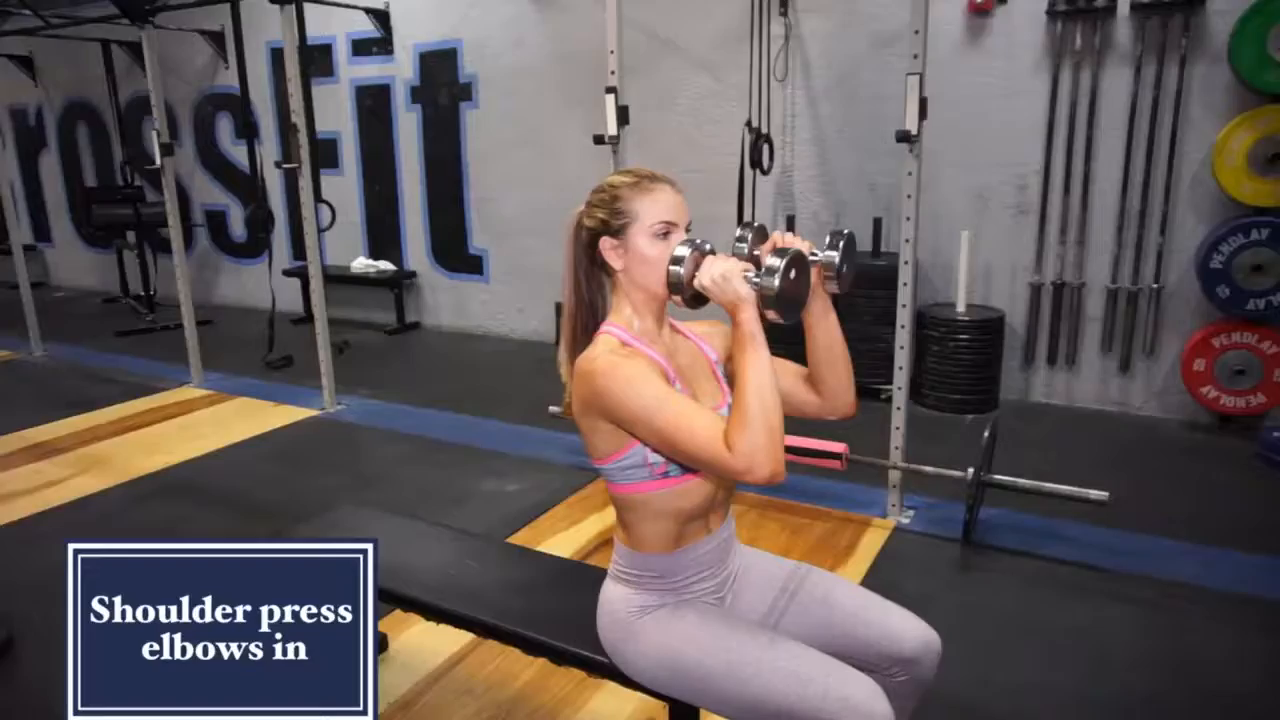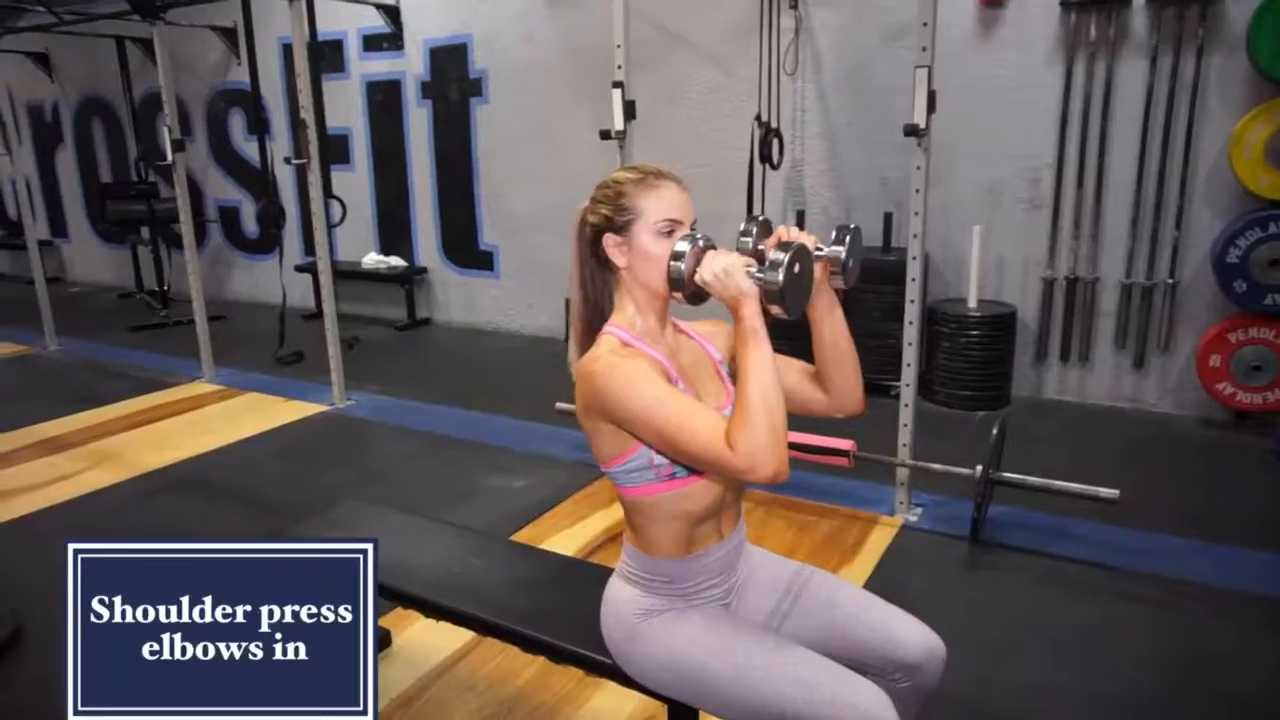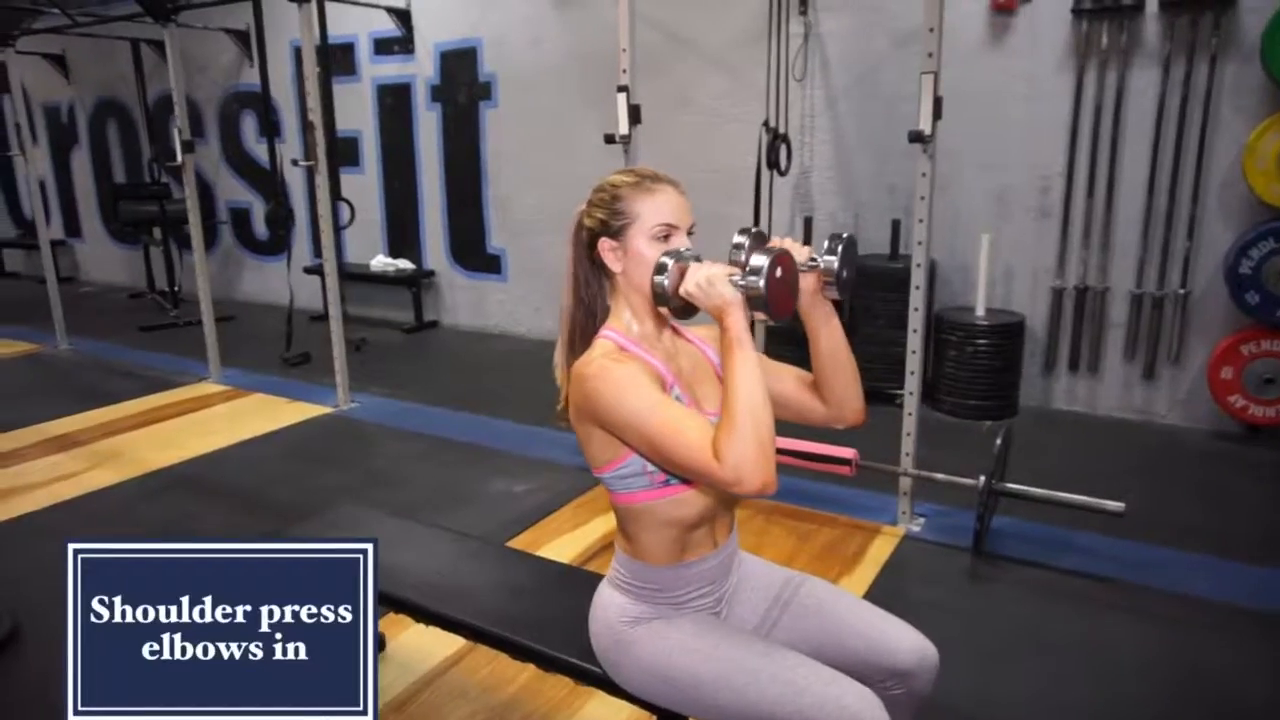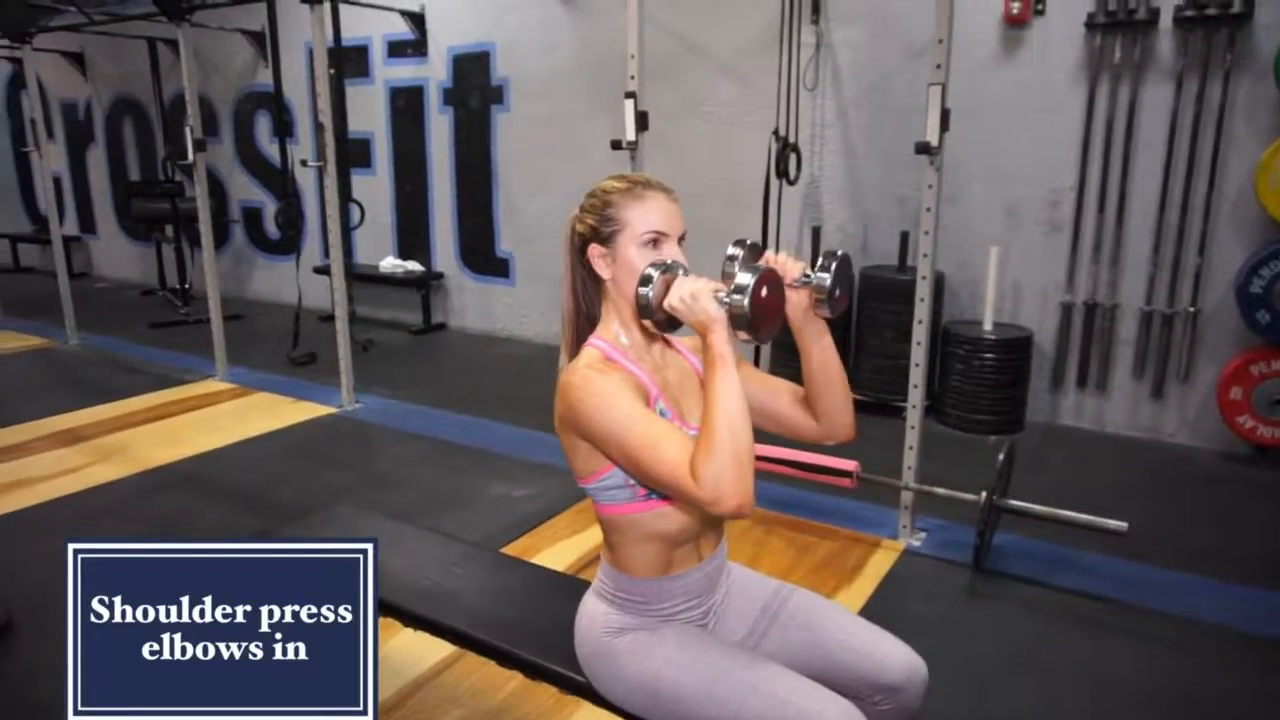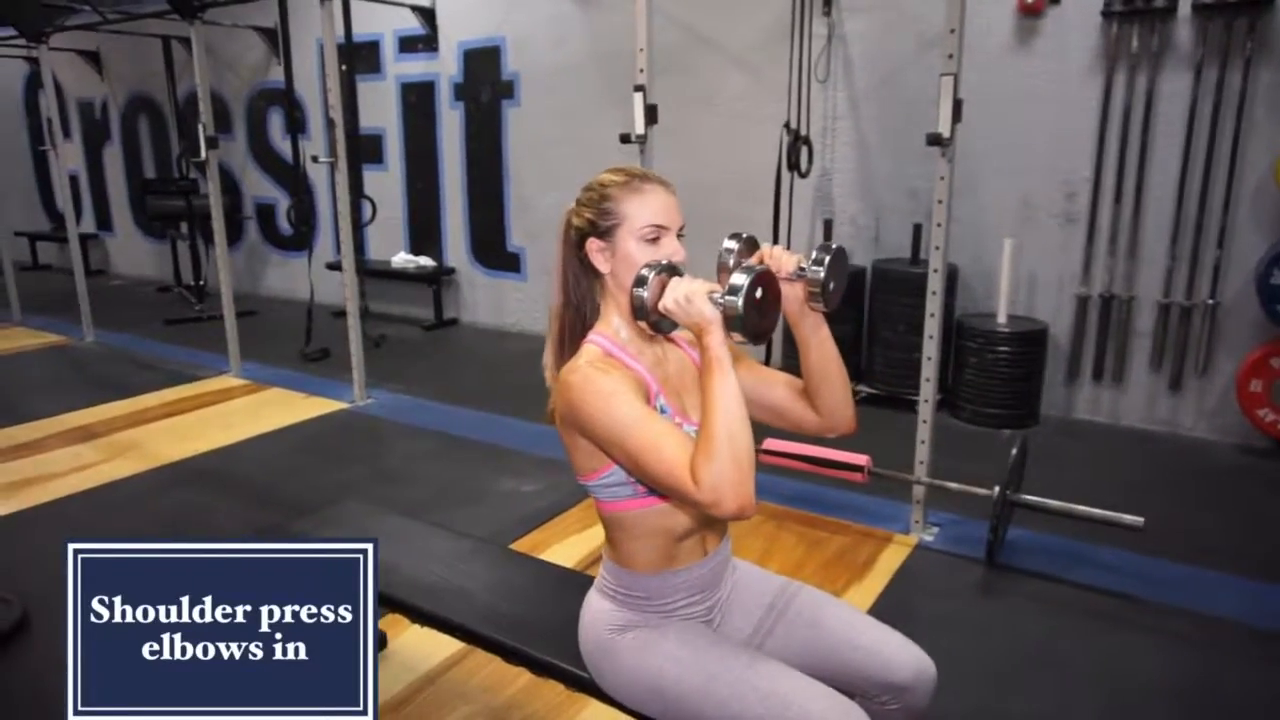
dt=0.4s
person 1, frame 1
left shoulder: (701, 339)
right shoulder: (607, 368)
left elbow: (834, 401)
right elbow: (759, 462)
left wrist: (811, 296)
right wrist: (745, 315)
left hip: (728, 570)
right hip: (658, 607)
left knee: (914, 650)
person 1, frame 2
left shoulder: (706, 339)
right shoulder: (609, 368)
left elbow: (842, 399)
right elbow: (761, 461)
left wrist: (817, 292)
right wrist: (747, 311)
left hip: (738, 573)
right hip: (663, 610)
left knee: (918, 656)
person 1, frame 3
left shoulder: (702, 344)
right shoulder: (603, 372)
left elbow: (843, 409)
right elbow: (750, 474)
left wrist: (812, 302)
right wrist: (734, 321)
left hip: (731, 581)
right hip: (654, 618)
left knee: (912, 663)
person 1, frame 4
left shoulder: (691, 355)
right shoulder: (590, 383)
left elbow: (833, 425)
right elbow: (727, 493)
left wrist: (804, 318)
right wrist: (717, 337)
left hip: (719, 592)
right hip: (640, 629)
person 1, frame 5
left shoulder: (692, 349)
right shoulder: (589, 379)
left elbow: (834, 417)
right elbow: (728, 496)
left wrist: (800, 312)
right wrist: (713, 338)
left hip: (725, 588)
right hip: (644, 624)
